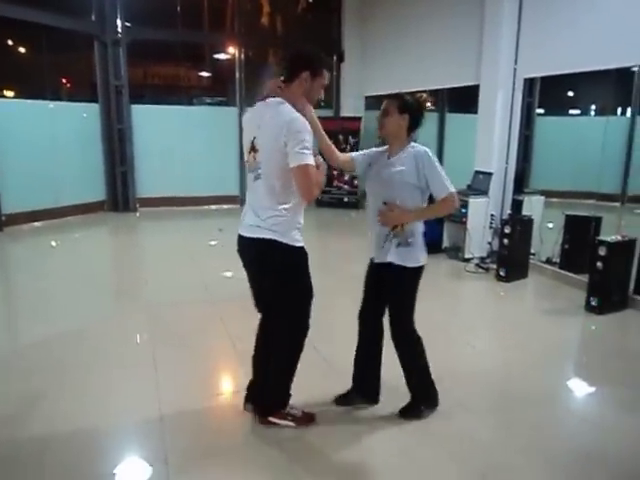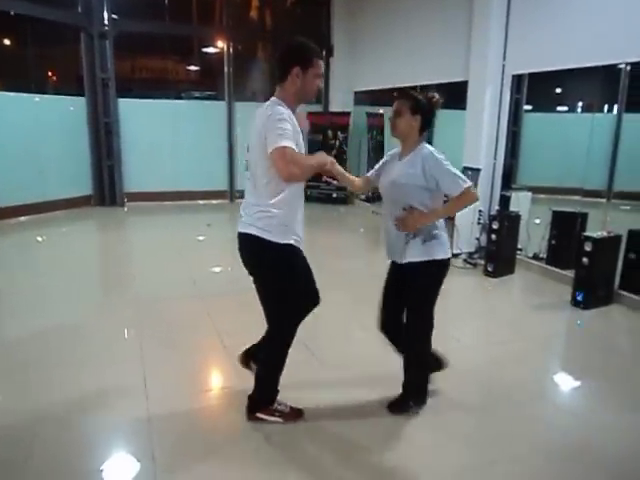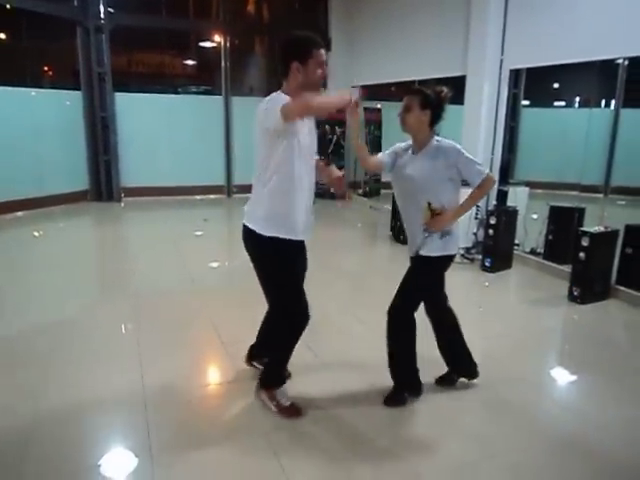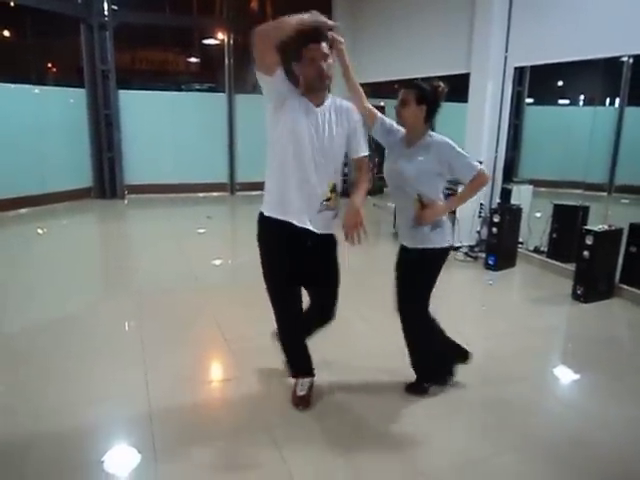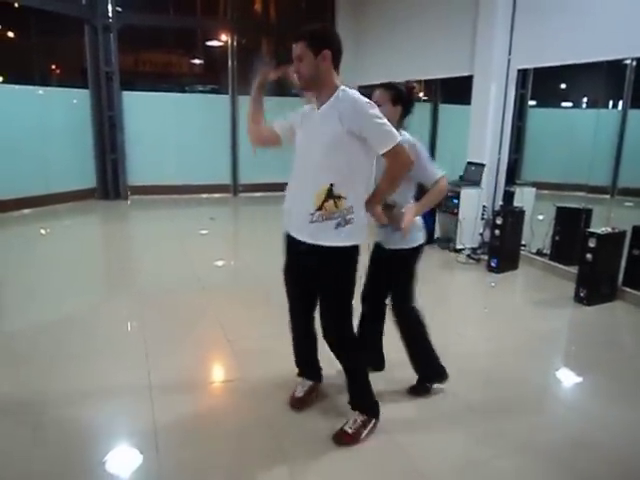
dt=0.3s
person 1, frame 1
left shoulder: (256, 114)
right shoulder: (295, 124)
right elbow: (309, 190)
right wrist: (320, 168)
left hip: (250, 237)
right hip: (280, 244)
left knee: (273, 317)
right knee: (294, 326)
left ankle: (258, 392)
right ankle: (274, 406)
person 1, frame 2
left shoulder: (280, 115)
right shoulder: (277, 117)
right elbow: (288, 170)
left wrist: (310, 160)
right wrist: (320, 161)
left hip: (278, 236)
right hip: (267, 239)
left knee: (306, 299)
right knee: (285, 318)
left ankle: (257, 355)
right ankle: (262, 402)
person 1, frame 3
left shoulder: (300, 115)
right shoulder: (275, 106)
right elbow: (307, 106)
left wrist: (328, 171)
right wrist: (346, 99)
left hip: (290, 231)
right hip: (268, 233)
left knee: (287, 305)
right knee: (294, 310)
left ankle: (261, 354)
right ankle: (271, 383)
person 1, frame 4
left shoulder: (344, 112)
right shoulder: (282, 100)
left elbow: (363, 166)
right elbow: (263, 39)
left wrist: (355, 203)
right wrist: (309, 19)
left hip: (322, 230)
right hip: (277, 225)
left knee: (324, 307)
right knee: (286, 306)
left ankle: (290, 336)
right ankle: (302, 373)
person 1, frame 5
left shoulder: (355, 107)
right shoulder: (304, 114)
left elbow: (402, 160)
right elbow: (260, 138)
left wrist: (373, 201)
right wrist: (259, 89)
left hip: (338, 242)
right hip: (298, 237)
left knee: (336, 326)
right knee: (299, 315)
left ankle: (365, 407)
right ankle: (308, 376)
person 2, frame 1
left shoulder: (420, 157)
right shoulder: (375, 157)
left elbow: (450, 202)
right elbow: (336, 159)
left wrist: (408, 216)
right wrist: (311, 118)
left hip: (406, 258)
right hip: (380, 256)
left knee: (402, 328)
right knee: (368, 322)
left ankle: (425, 396)
right ankle: (364, 389)
person 2, frame 2
left shoulder: (428, 159)
right shoulder: (391, 158)
left elbow: (468, 195)
right elbow: (360, 185)
left wrist: (427, 217)
right wrist: (334, 171)
left hip: (429, 256)
right hip: (401, 256)
left knee: (416, 324)
right knee: (389, 322)
left ankle: (415, 392)
right ankle: (428, 362)
person 2, frame 3
left shoulder: (447, 151)
right shoulder: (400, 152)
left elbow: (487, 182)
right elbow: (367, 164)
left wrist: (453, 214)
right wrist: (354, 126)
left hip: (438, 247)
right hip: (419, 247)
left knee: (399, 312)
right knee: (437, 308)
left ankle: (407, 384)
right ankle: (463, 365)
person 2, frame 4
left shoulder: (440, 146)
right shoulder: (394, 136)
left elbow: (480, 177)
right elbow: (362, 106)
left wrist: (445, 207)
right wrist: (342, 58)
left hip: (432, 242)
right hip: (409, 239)
left knee: (412, 308)
right knee: (411, 306)
left ankle: (433, 372)
right ankle: (450, 354)
person 2, frame 5
left shoulder: (407, 146)
left elbow: (440, 185)
left wrist: (412, 211)
left hip: (403, 240)
right hip: (384, 237)
left knee: (402, 306)
right knee: (371, 298)
left ankle: (431, 372)
right ankle: (371, 357)
